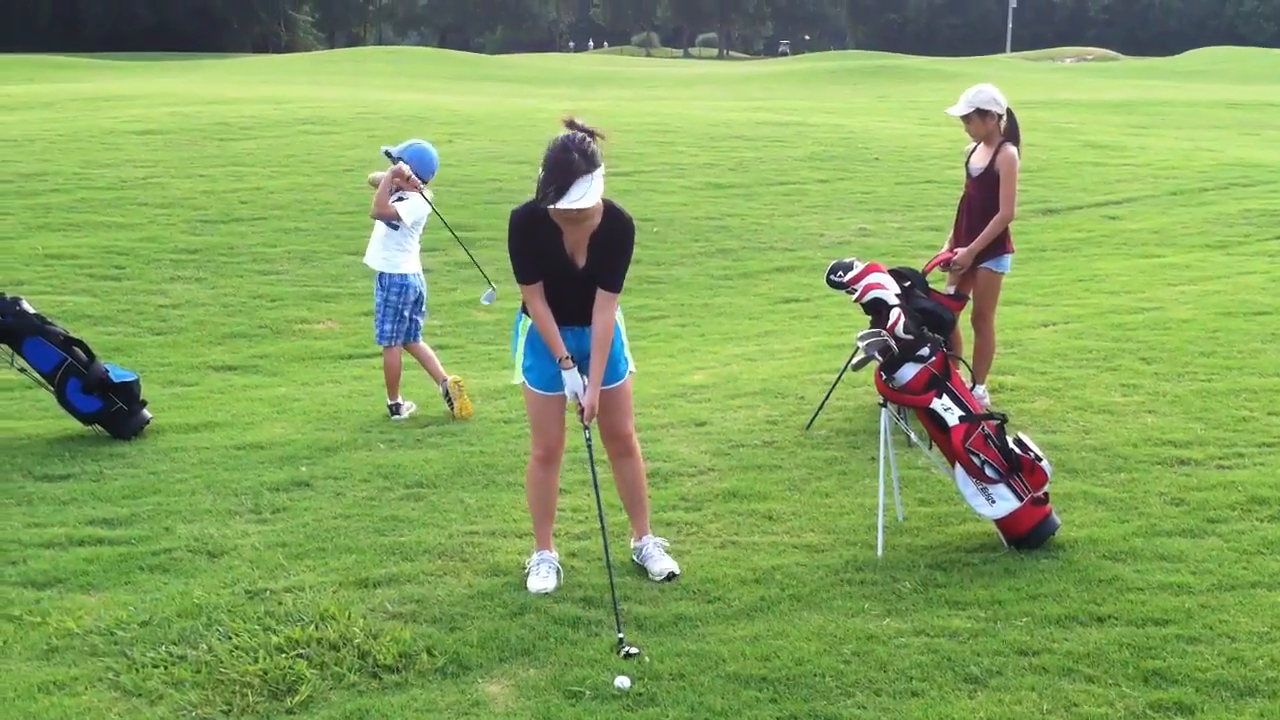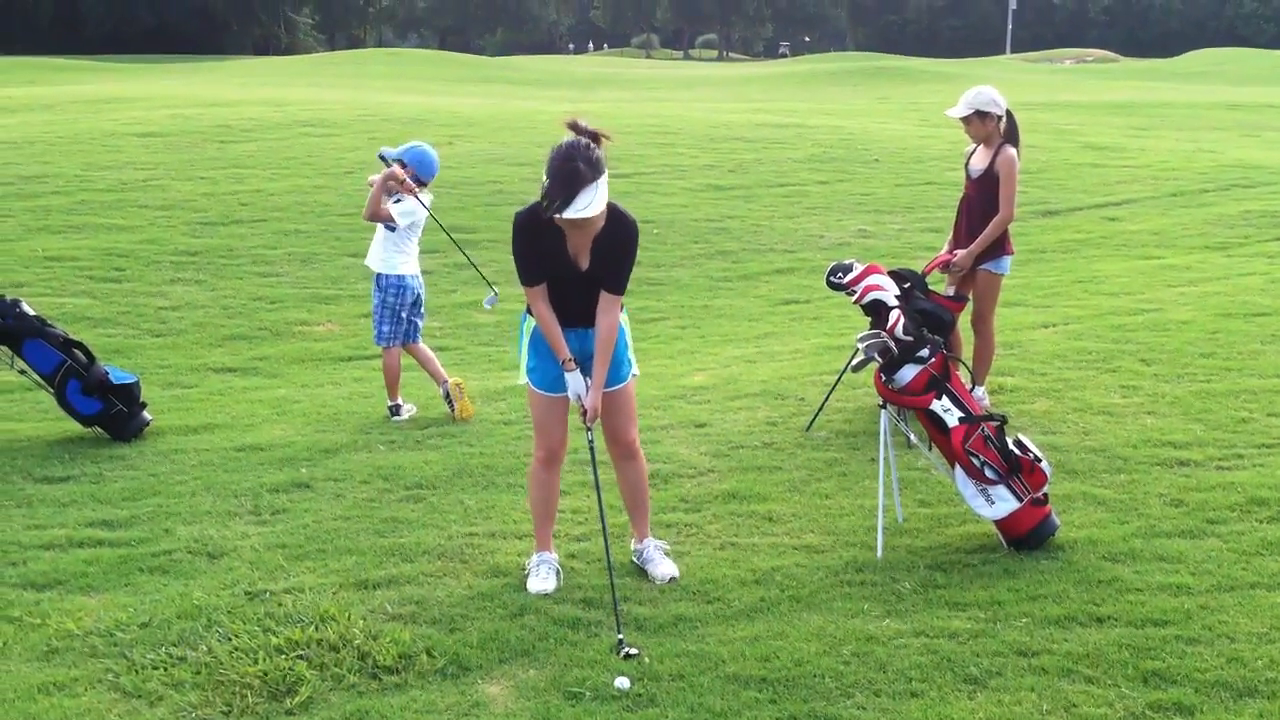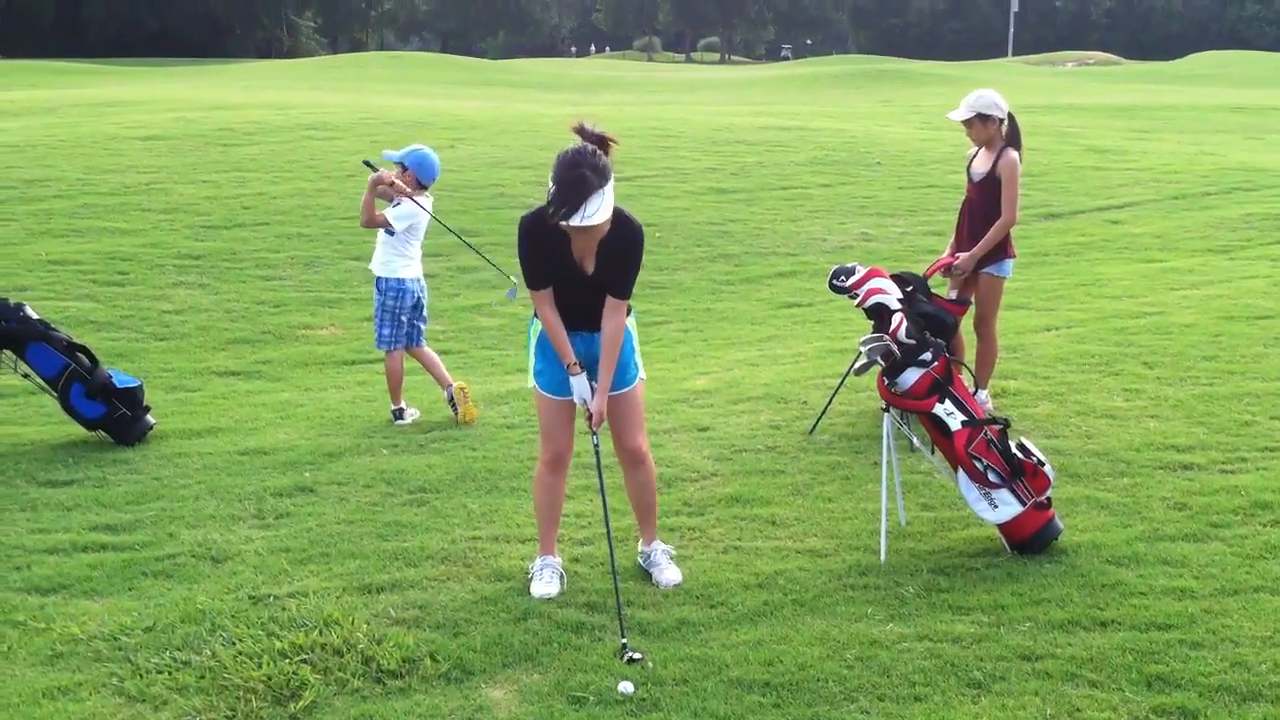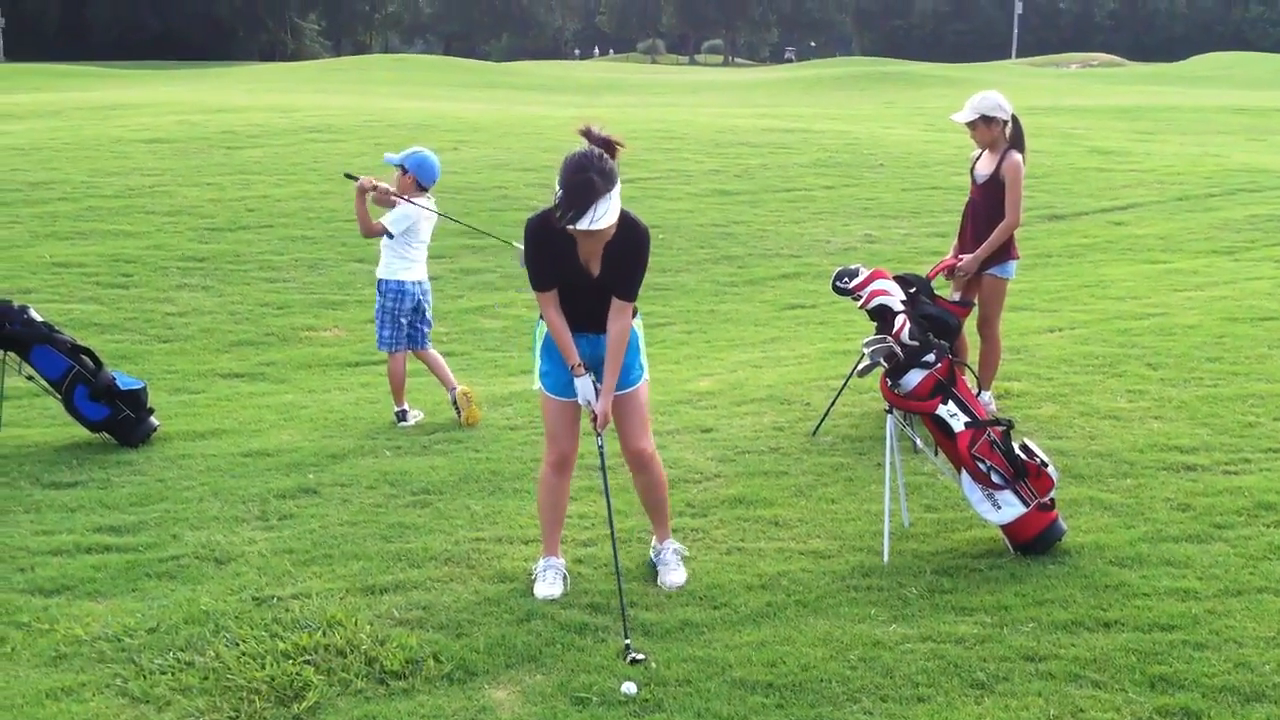
dt=0.1s
person 1, frame 1
left shoulder: (618, 225)
right shoulder: (525, 221)
left elbow: (604, 305)
right elbow: (535, 298)
left wrist: (595, 382)
right wrist: (565, 364)
left hip: (600, 332)
right hip: (546, 336)
left knee: (622, 439)
right knee: (546, 448)
left ankle: (644, 540)
right ankle: (543, 554)
person 1, frame 2
left shoulder: (622, 228)
right shoulder: (529, 224)
left elbow: (608, 308)
right elbow: (539, 300)
left wrist: (597, 385)
right wrist: (569, 365)
left hip: (604, 334)
right hip: (550, 337)
left knee: (626, 443)
right knee: (548, 449)
left ankle: (645, 543)
right ankle: (543, 555)
person 1, frame 3
left shoulder: (628, 232)
right shoulder: (535, 228)
left elbow: (614, 313)
right elbow: (545, 304)
left wrist: (604, 389)
right wrist: (574, 369)
left hip: (612, 340)
right hip: (557, 340)
left knee: (634, 449)
right knee: (554, 453)
left ankle: (652, 545)
right ankle: (546, 559)
person 1, frame 4
left shoulder: (634, 235)
right shoulder: (541, 230)
left elbow: (620, 315)
right elbow: (550, 306)
left wrist: (609, 391)
right wrist: (579, 371)
left hip: (618, 341)
right hip: (563, 342)
left knee: (640, 451)
right knee: (559, 455)
left ankle: (664, 543)
right ankle: (550, 560)
person 2, frame 1
left shoulder: (1006, 154)
right shoulder: (972, 150)
left elbow: (1006, 213)
left wrist: (973, 249)
right wrist: (951, 241)
left hip: (991, 250)
right hip: (964, 246)
left knee: (981, 320)
left ankle: (979, 389)
person 2, frame 2
left shoulder: (1006, 156)
right shoulder: (972, 152)
left elbow: (1006, 215)
left wrist: (973, 251)
right wrist: (951, 243)
left hip: (990, 251)
right hip: (964, 248)
left knee: (981, 321)
left ankle: (978, 390)
person 2, frame 3
left shoulder: (1008, 159)
right shoulder: (974, 155)
left elbow: (1008, 218)
left wrist: (975, 255)
right wrist: (953, 247)
left hip: (992, 255)
right hip: (966, 251)
left knee: (983, 325)
left ankle: (981, 394)
person 2, frame 4
left shoulder: (1011, 161)
right shoulder: (978, 157)
left elbow: (1012, 220)
left wrist: (979, 257)
right wrist: (956, 248)
left hip: (996, 257)
right hip: (969, 253)
left knee: (987, 326)
left ankle: (985, 395)
person 3, frame 1
left shoulder: (417, 203)
right shoulder: (404, 191)
left elbow: (378, 212)
right elbow: (375, 180)
left wrist: (391, 177)
right wrist: (391, 177)
left hip: (394, 278)
right hip: (411, 277)
left knee: (391, 343)
right knee: (412, 340)
left ankle: (396, 404)
right ankle: (446, 382)
person 3, frame 2
left shoulder: (413, 205)
right shoulder: (404, 192)
left elbow: (371, 214)
right elbow: (373, 182)
left wrist: (386, 179)
right wrist: (386, 179)
left hip: (392, 279)
right hip: (409, 279)
left knee: (390, 344)
right knee: (412, 341)
left ankle: (396, 405)
right ankle: (447, 384)
person 3, frame 3
left shoulder: (411, 209)
right shoulder: (419, 200)
left elbow: (369, 221)
right elbow: (380, 192)
left wrist: (374, 184)
right wrist: (380, 184)
left hip: (393, 282)
right hip: (415, 282)
left knee: (393, 348)
right knee: (416, 344)
left ankle: (399, 409)
right ankle: (452, 388)
person 3, frame 4
left shoulder: (408, 211)
right shoulder: (426, 204)
left elbow: (368, 230)
right elbow: (387, 201)
left wrist: (361, 196)
right wrist: (376, 190)
left hip: (395, 285)
right hip: (419, 284)
left knee: (396, 350)
right knee: (422, 346)
left ankle: (402, 411)
right ankle: (456, 390)
